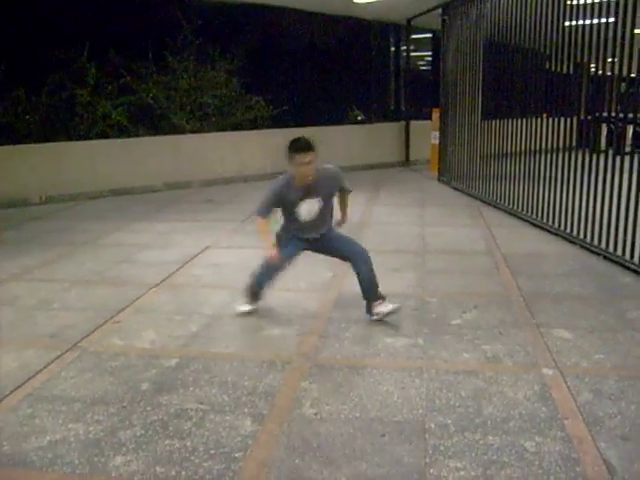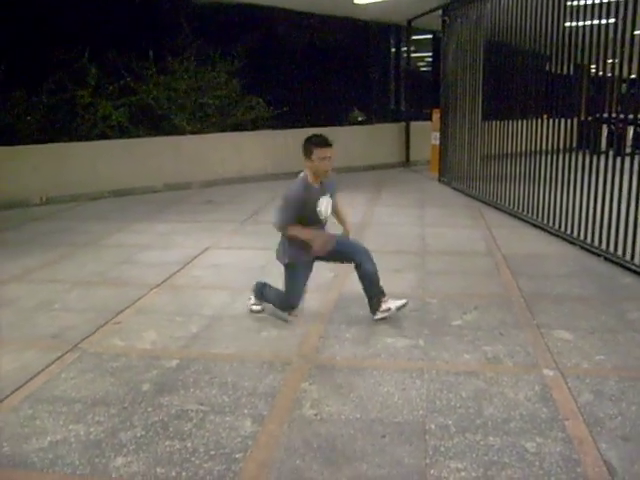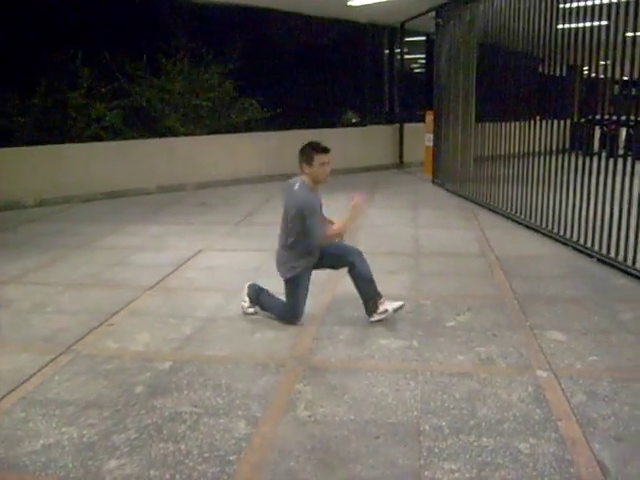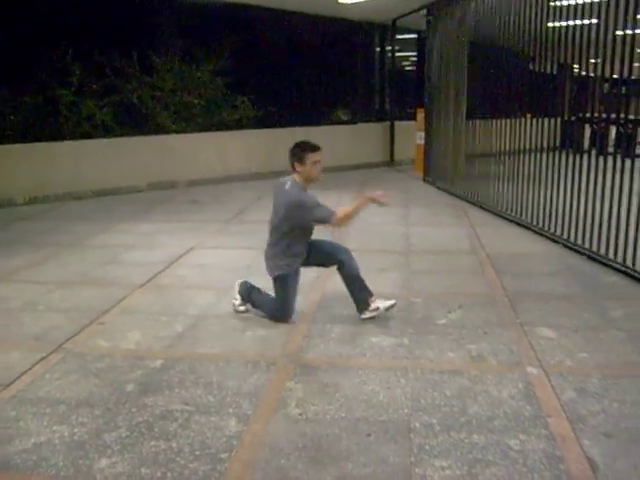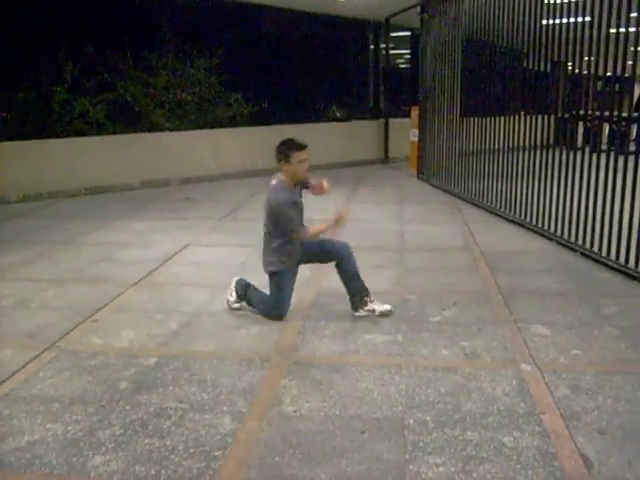
dt=0.1s
person 1, frame 1
left shoulder: (330, 174)
right shoulder: (281, 187)
left elbow: (343, 190)
right elbow: (262, 216)
left wrist: (344, 214)
right wrist: (270, 245)
left hip: (322, 233)
right hip: (293, 237)
left knee: (360, 254)
right knee: (270, 268)
left ankle: (375, 304)
right ankle: (252, 295)
person 1, frame 2
left shoulder: (327, 178)
right shoulder: (297, 191)
right elbow: (282, 226)
left wrist: (345, 226)
right wrist: (312, 236)
left hip: (322, 239)
right hip: (297, 250)
left knee: (361, 254)
right knee: (289, 305)
left ankle: (380, 305)
right ankle: (260, 291)
person 1, frame 3
left shoulder: (296, 184)
right shoulder: (306, 199)
right elbow: (325, 237)
left wrist: (329, 223)
right wrist: (353, 212)
left hip: (311, 250)
right hip: (296, 261)
left knee: (354, 256)
right knee: (292, 317)
left ankle: (375, 307)
right ankle: (254, 293)
person 1, frame 4
left shoulder: (285, 183)
right shoulder: (299, 198)
right elbow: (337, 221)
left wrist: (319, 217)
right wrist: (367, 199)
left hip: (299, 247)
right hip: (284, 259)
left knee: (342, 254)
right knee: (282, 315)
left ankle: (367, 304)
right ankle: (245, 290)
person 1, frame 5
left shoulder: (290, 177)
right shoulder: (280, 199)
left elbow: (317, 186)
right elbow: (302, 235)
left wrist: (320, 186)
right wrist: (333, 224)
left hip: (299, 245)
right hip: (281, 257)
left knee: (342, 250)
right knee: (276, 313)
left ankle: (362, 303)
right ankle: (241, 288)
